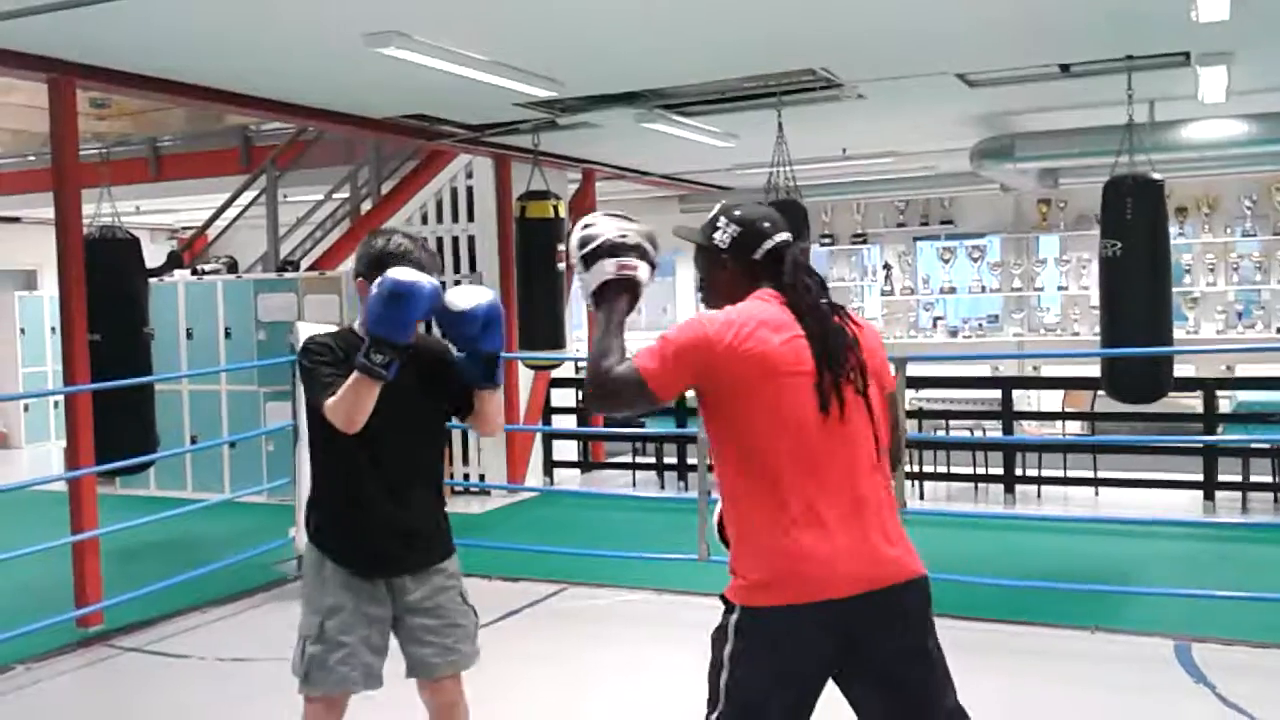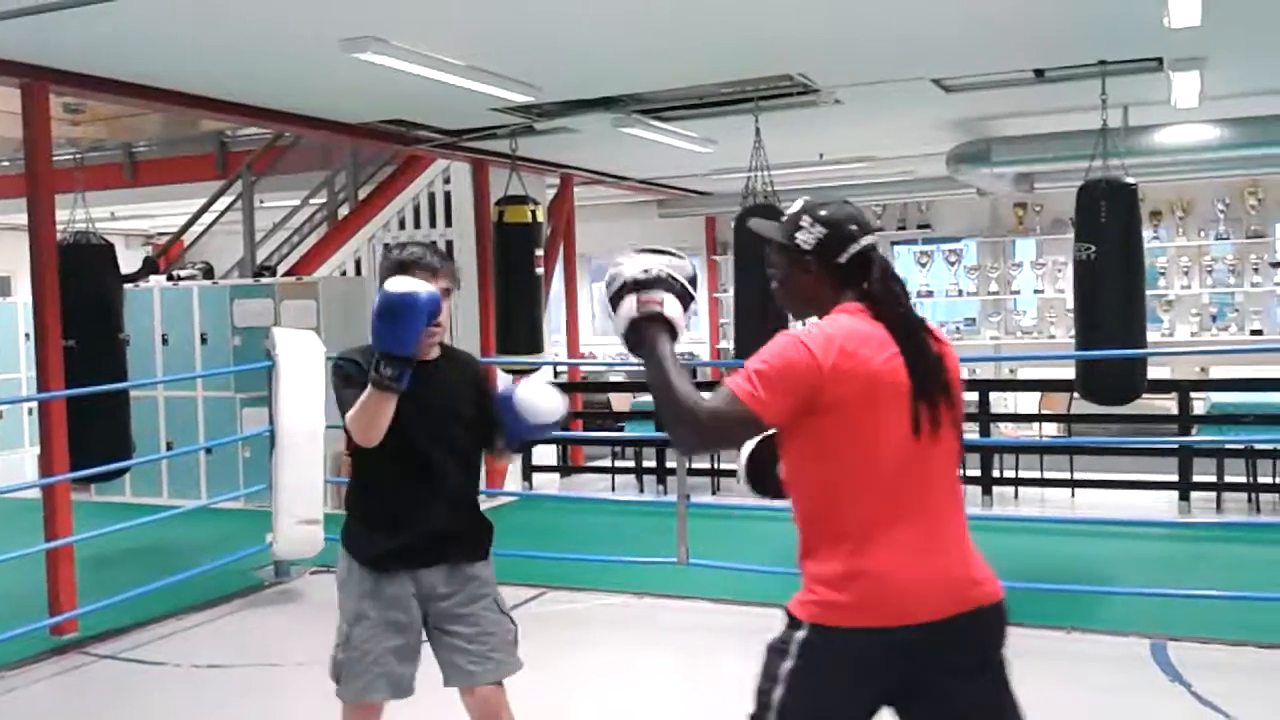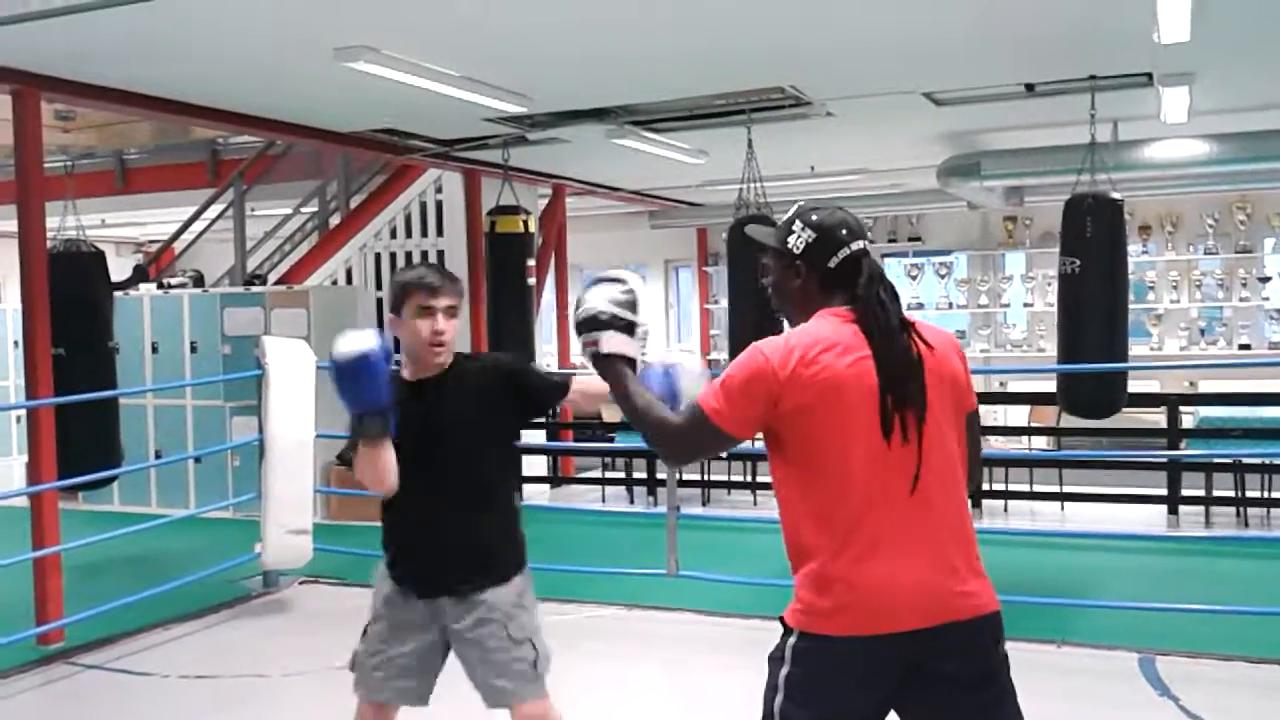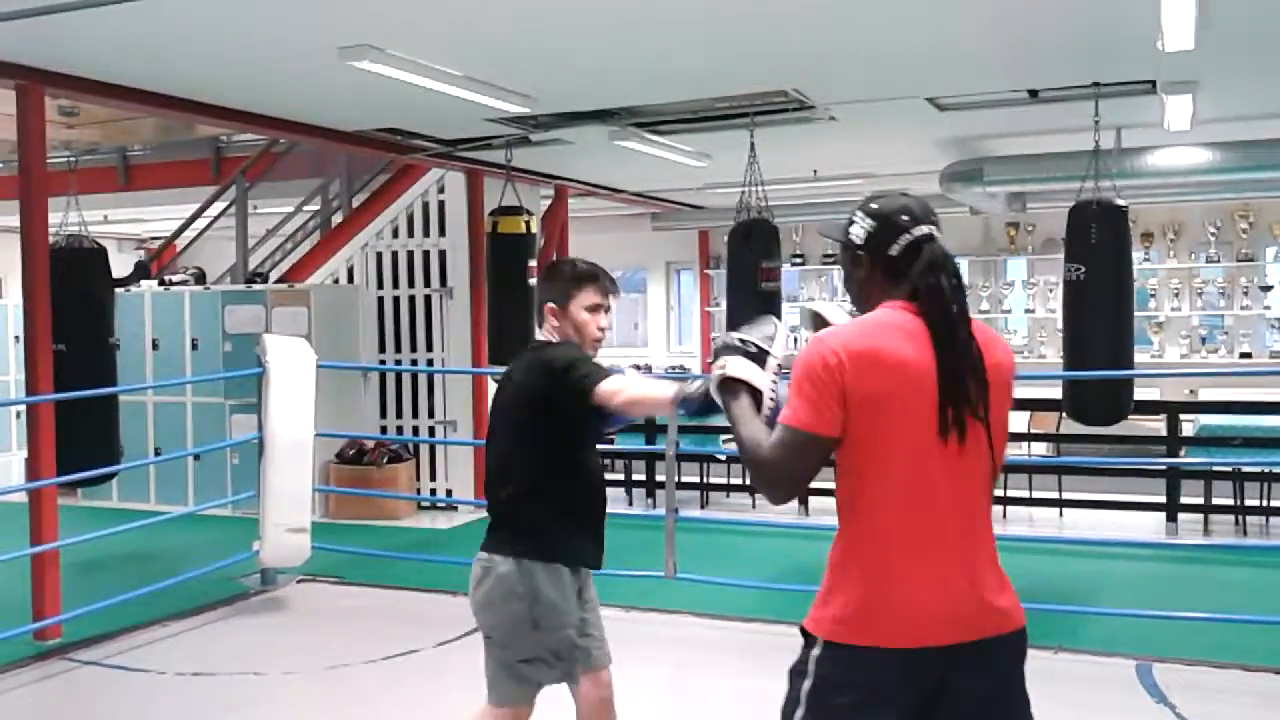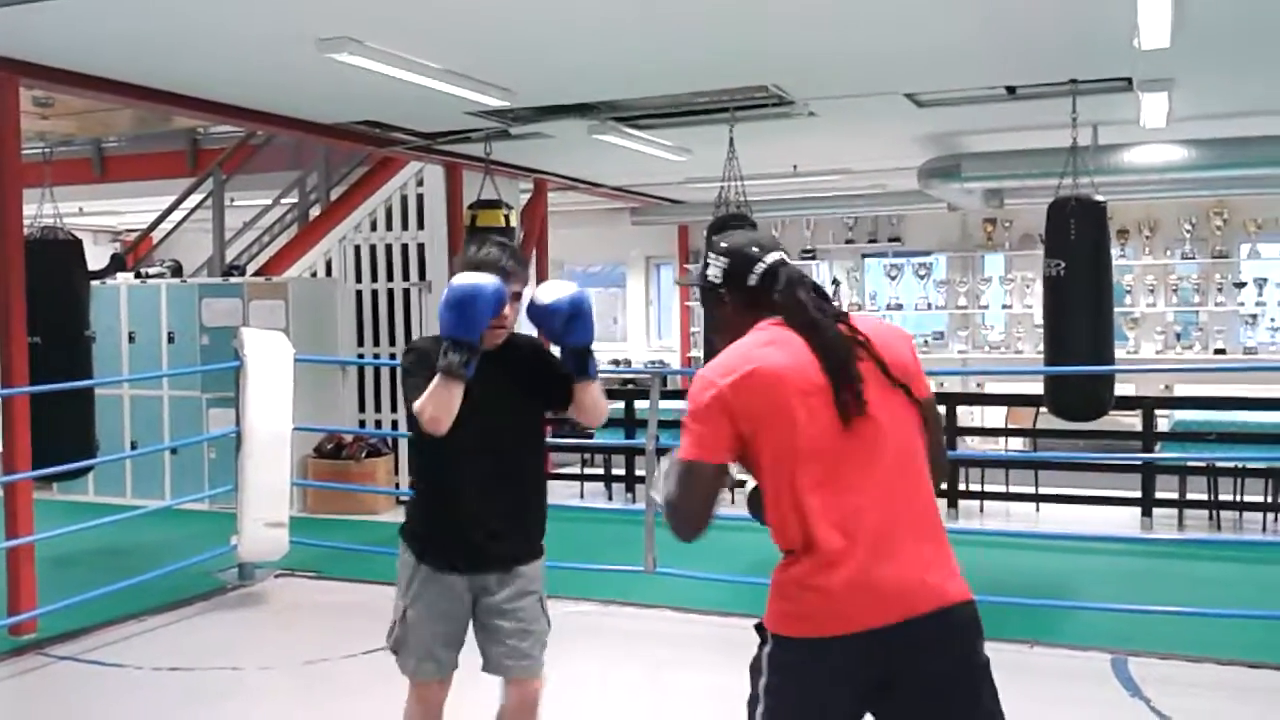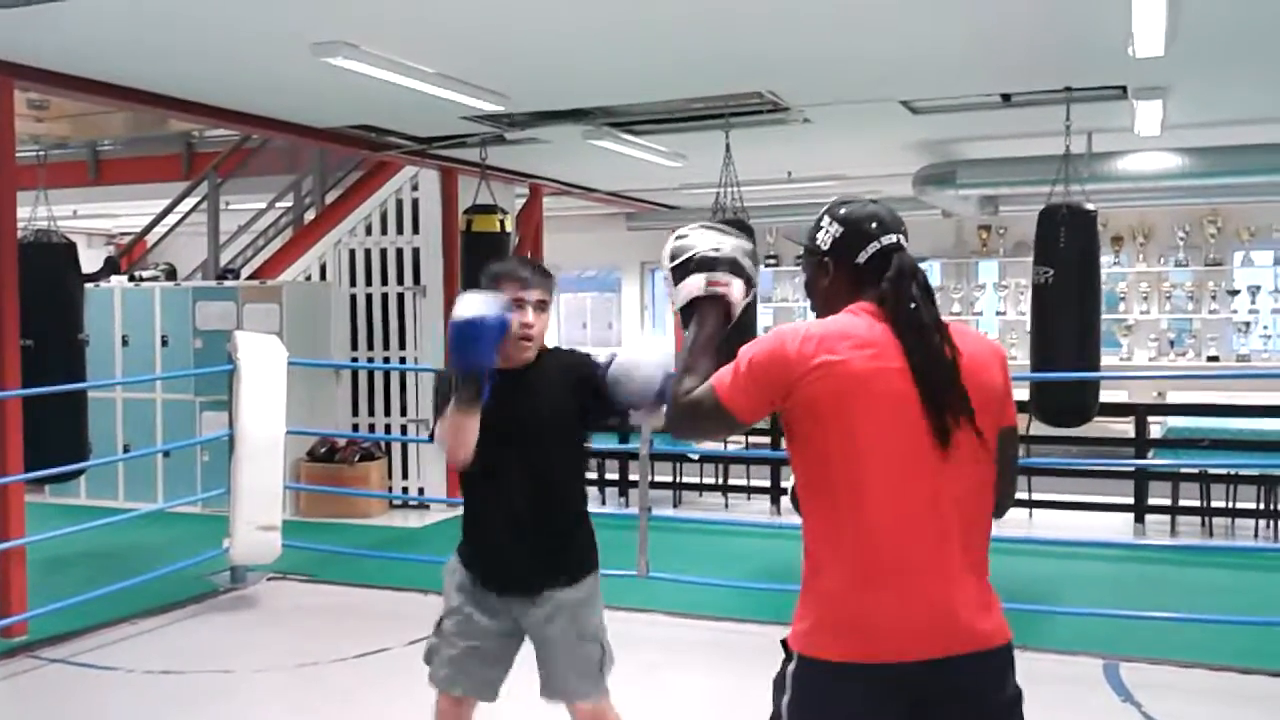
dt=0.7s
person 1, frame 1
left shoulder: (713, 337)
right shoulder: (858, 334)
left elbow: (604, 392)
right elbow: (893, 449)
left wrist: (612, 296)
left hip: (783, 596)
right hip: (891, 583)
person 1, frame 2
left shoulder: (806, 353)
right shoulder: (932, 347)
left elbow: (695, 431)
left wrist: (651, 332)
left hip: (851, 617)
right hip: (964, 605)
person 1, frame 3
left shoulder: (779, 364)
right shoulder: (943, 348)
left elbow: (676, 444)
right elbow: (968, 469)
left wrist: (613, 361)
left hip: (845, 625)
right hip: (960, 613)
person 1, frame 4
left shoulder: (837, 350)
right shoulder: (991, 352)
left elbow: (778, 480)
left wrist: (738, 390)
left hip: (869, 634)
right hip: (986, 627)
person 1, frame 5
left shoulder: (725, 377)
right shoulder: (888, 339)
left elbow: (687, 520)
right elbow: (934, 466)
left wrist: (673, 478)
left hip: (821, 624)
right hip: (937, 609)
person 1, frame 6
left shoulder: (796, 352)
right shoulder: (984, 357)
left elbow: (684, 417)
right elbow: (999, 497)
left wrist: (705, 310)
left hip: (845, 652)
right hip: (971, 644)
person 2, frame 1
left shoulder: (434, 355)
right shoulder: (323, 353)
left elbow: (488, 424)
right elbow: (347, 419)
left wrist: (484, 352)
right wrist: (383, 347)
left hip: (427, 554)
right hip: (345, 557)
person 2, frame 2
left shoulder: (466, 372)
right shoulder: (355, 365)
left elbow: (492, 446)
right elbow: (364, 434)
left wrist: (521, 427)
right wrist: (394, 359)
left hip: (458, 559)
right hip: (378, 562)
person 2, frame 3
left shoulder: (495, 376)
right shoulder: (375, 392)
left elbow: (576, 392)
right elbow: (380, 484)
right wrist: (371, 417)
left hip: (492, 580)
right hip: (409, 583)
person 2, frame 4
left shoulder: (537, 371)
right shoulder: (554, 364)
right elbow: (624, 396)
left wrist: (590, 423)
right wrist: (700, 394)
left hip: (554, 561)
right hip: (526, 565)
person 2, frame 5
left shoulder: (530, 356)
right shoulder: (425, 355)
left elbow: (593, 416)
right elbow: (435, 420)
left wrist: (578, 351)
right wrist: (460, 346)
left hip: (514, 554)
right hip: (435, 553)
person 2, frame 6
left shoulder: (573, 374)
right shoulder: (463, 381)
right elbow: (456, 454)
right wrist: (472, 378)
left hip: (564, 577)
right hip: (481, 577)
